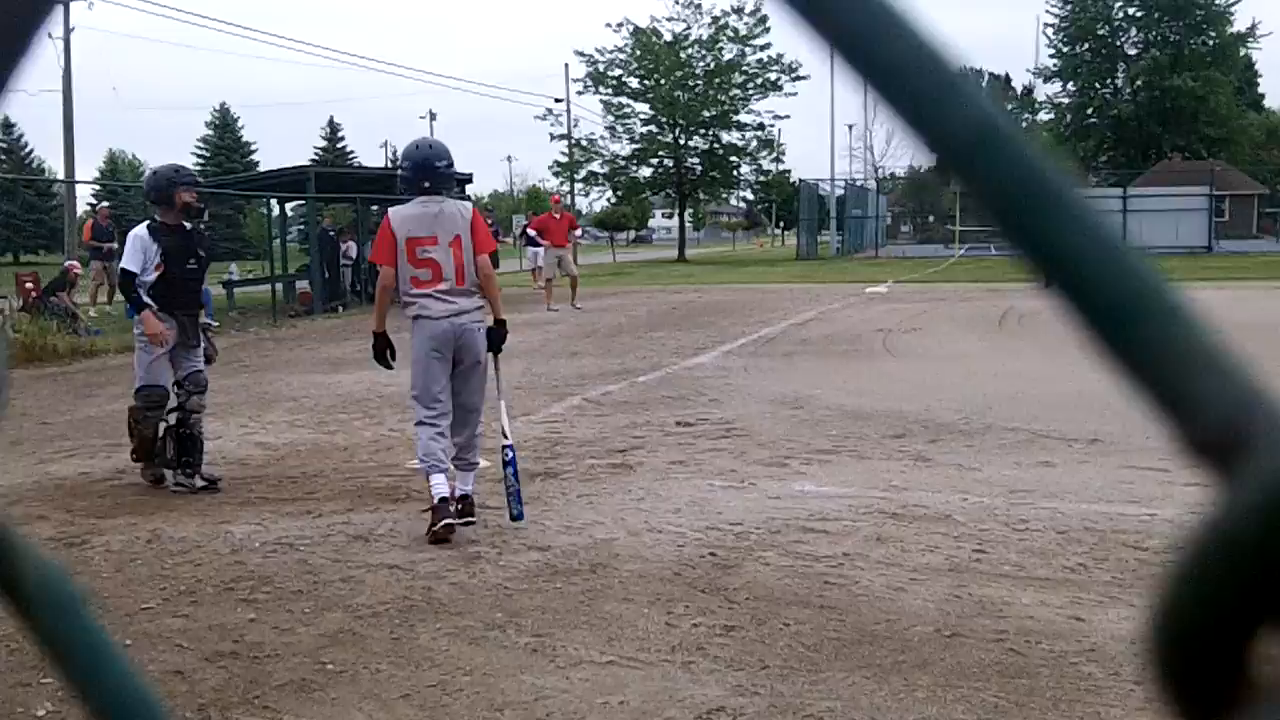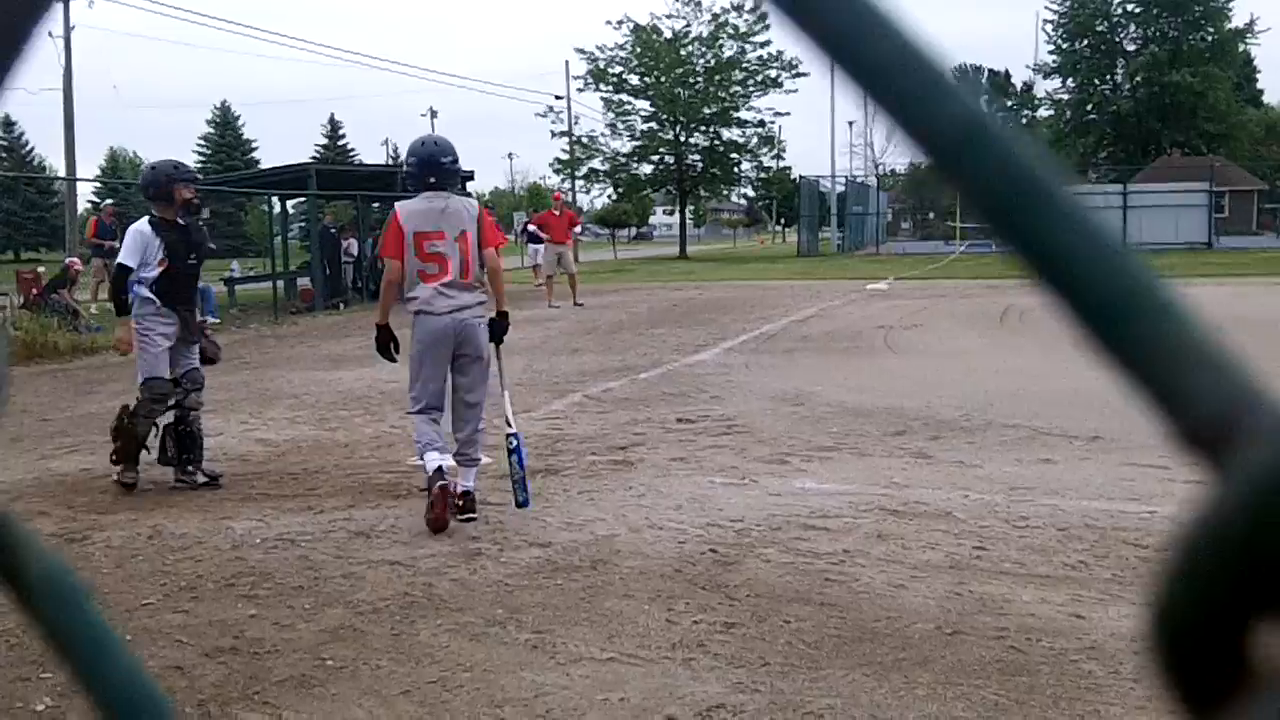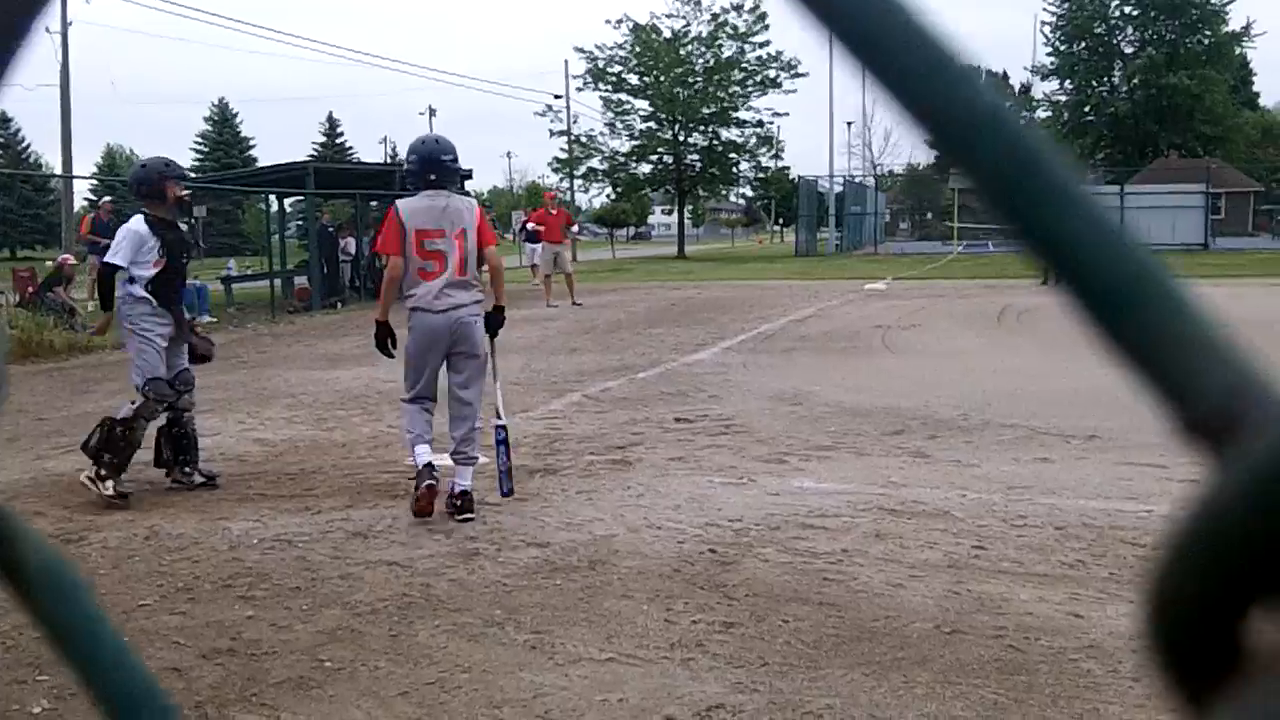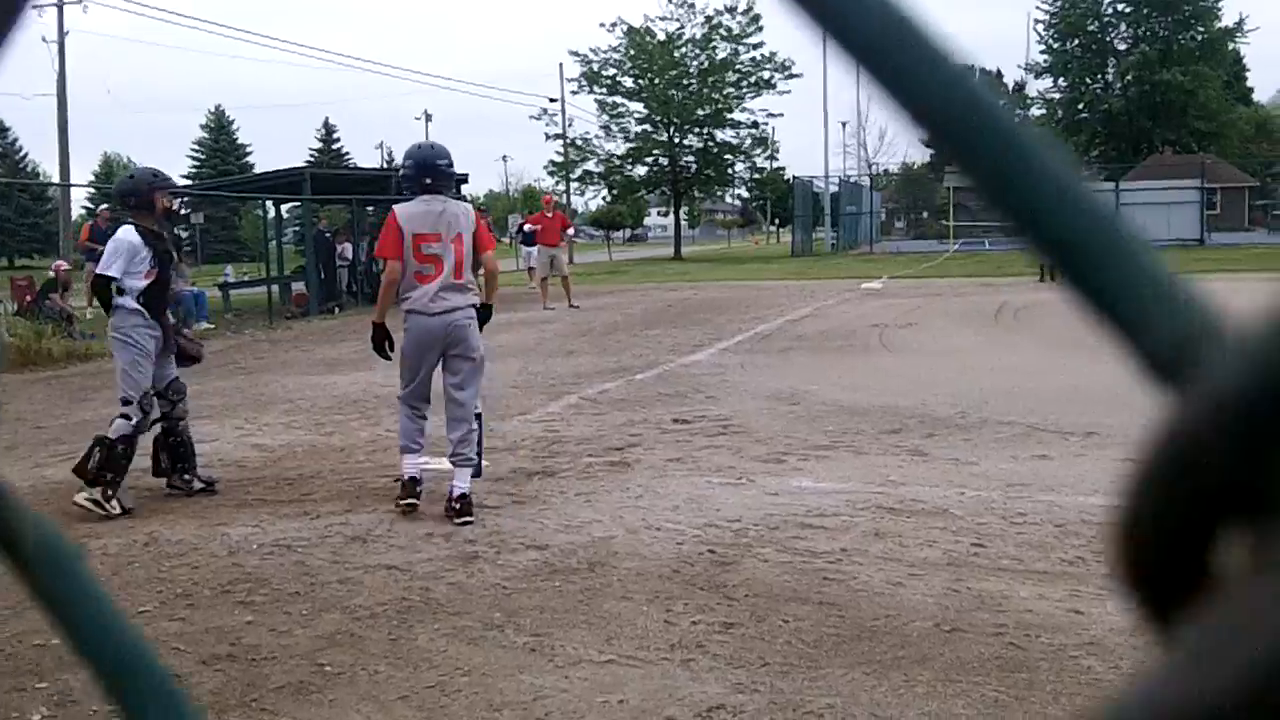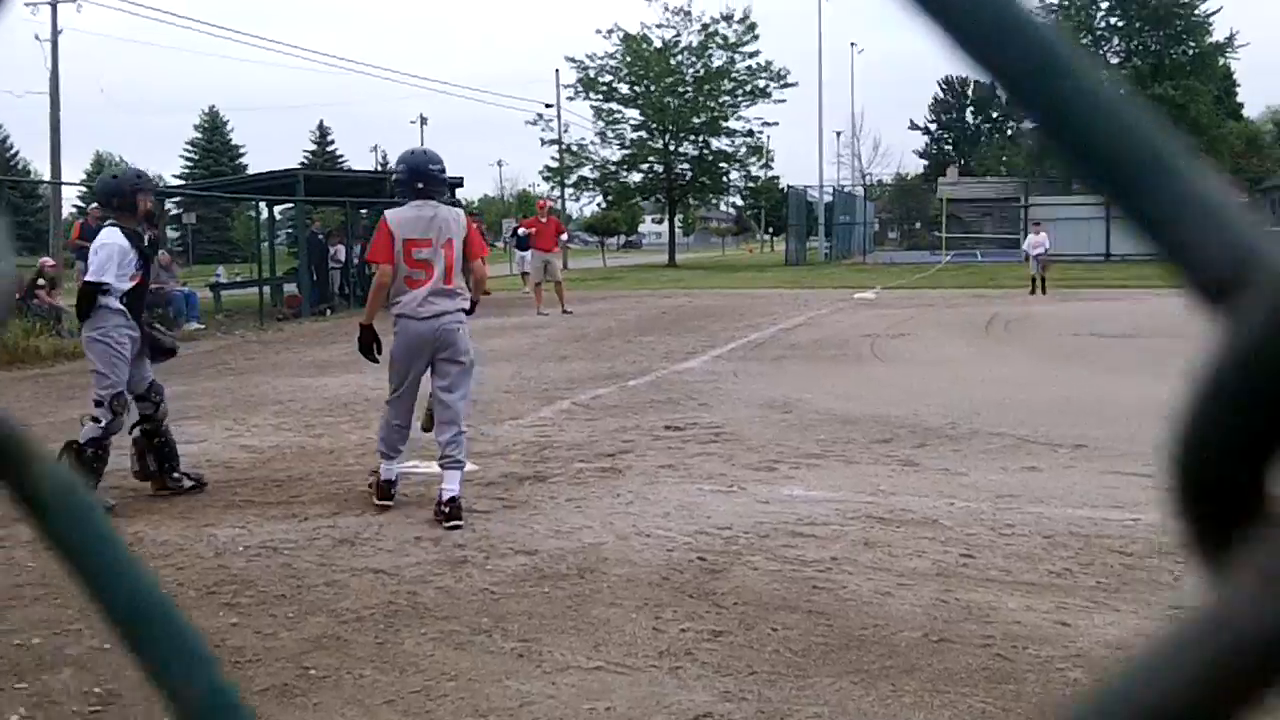
dt=0.1s
person 1, frame 1
left shoulder: (396, 219)
right shoulder: (468, 213)
left elbow: (386, 281)
right elbow: (486, 271)
left wrist: (379, 331)
right wrist: (499, 320)
left hip: (428, 325)
right hip: (469, 322)
left knee: (431, 417)
right knee: (467, 415)
left ankle: (442, 497)
right ankle: (463, 496)
person 1, frame 2
left shoulder: (402, 213)
right shoulder: (472, 209)
left elbow: (392, 275)
right elbow: (493, 263)
left wrist: (382, 324)
right wrist: (501, 312)
left hip: (429, 320)
right hip: (471, 317)
left knee: (425, 408)
right knee: (469, 408)
left ankle: (439, 474)
right ankle: (465, 491)
person 1, frame 3
left shoulder: (402, 211)
right shoulder: (471, 208)
left elbow: (394, 270)
right elbow: (494, 262)
left wrist: (381, 320)
right wrist: (497, 308)
left hip: (425, 318)
right hip: (469, 316)
left knee: (418, 400)
right knee: (467, 405)
left ankle: (426, 470)
right ankle: (462, 490)
person 1, frame 4
left shoulder: (400, 216)
right shoulder: (467, 213)
left elbow: (392, 274)
right elbow: (490, 265)
left wrist: (378, 322)
right wrist: (486, 304)
left hip: (421, 320)
right hip: (462, 318)
left knee: (412, 402)
right knee: (462, 408)
left ankle: (411, 479)
right ankle: (461, 493)
person 1, frame 5
left shoulder: (392, 220)
right shoulder: (458, 218)
left elbow: (384, 278)
right elbow: (480, 274)
left wrist: (366, 324)
right wrist: (471, 300)
left hip: (411, 324)
right hip: (452, 322)
left knee: (399, 405)
right knee: (451, 412)
left ankle: (386, 481)
right ankle: (451, 497)
person 2, frame 1
left shoulder: (197, 236)
right shoulder: (143, 235)
right elbow: (127, 281)
left wrist: (197, 323)
right wrist: (146, 317)
left hip: (188, 324)
right hip: (155, 323)
left knee: (194, 394)
right knee: (152, 397)
left ankle: (188, 469)
right ankle: (146, 456)
person 2, frame 2
left shoulder: (192, 231)
right shoulder: (143, 230)
right elbow: (120, 276)
left wrist: (193, 319)
right wrist: (124, 323)
left hip: (185, 320)
right hip: (154, 319)
left knee: (190, 392)
right knee: (155, 393)
left ankle: (188, 466)
right ankle: (126, 459)
person 2, frame 3
left shoulder: (174, 229)
right shoulder: (136, 228)
right elbow: (107, 271)
left wrist: (180, 316)
right wrist: (108, 312)
left hip: (170, 318)
right hip: (144, 318)
left knee: (182, 389)
right knee: (148, 393)
left ankle: (183, 466)
right ankle: (106, 468)
person 2, frame 4
left shoulder: (158, 238)
right shoulder: (127, 238)
right elbow: (101, 282)
left wrist: (166, 324)
right wrist: (113, 316)
left hip: (156, 328)
right hip: (133, 329)
left knee: (174, 399)
right knee: (136, 407)
left ankle: (182, 473)
right ankle: (100, 485)
person 2, frame 5
left shoulder: (129, 237)
right shoulder: (114, 239)
right elbow: (91, 287)
right wrist: (86, 320)
left hip: (128, 330)
right hip: (110, 330)
left knee: (151, 400)
right knee: (110, 407)
left ankle: (165, 475)
